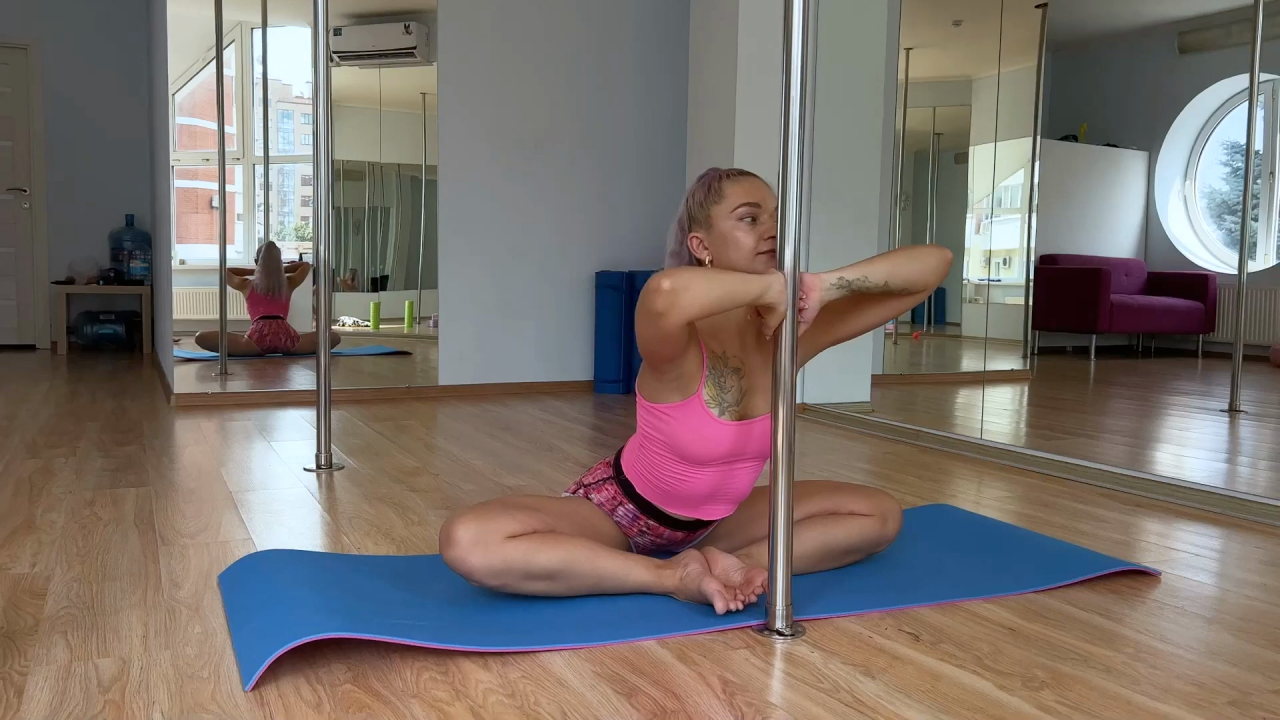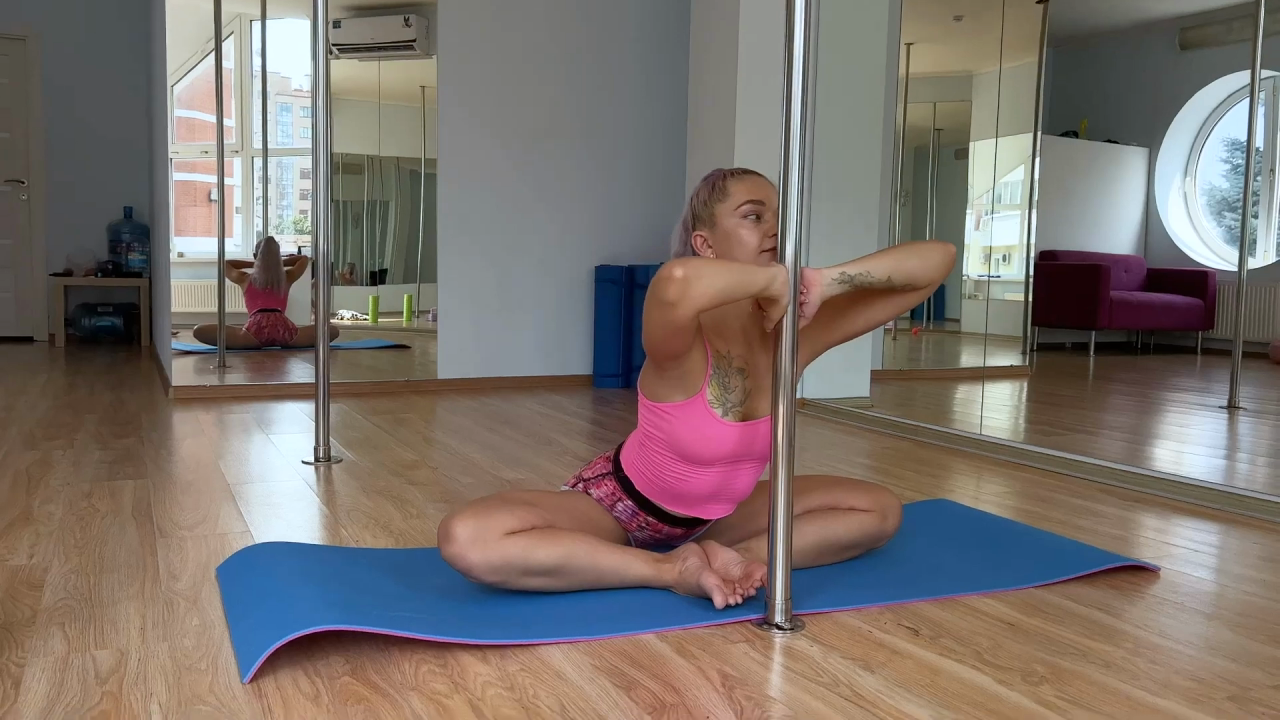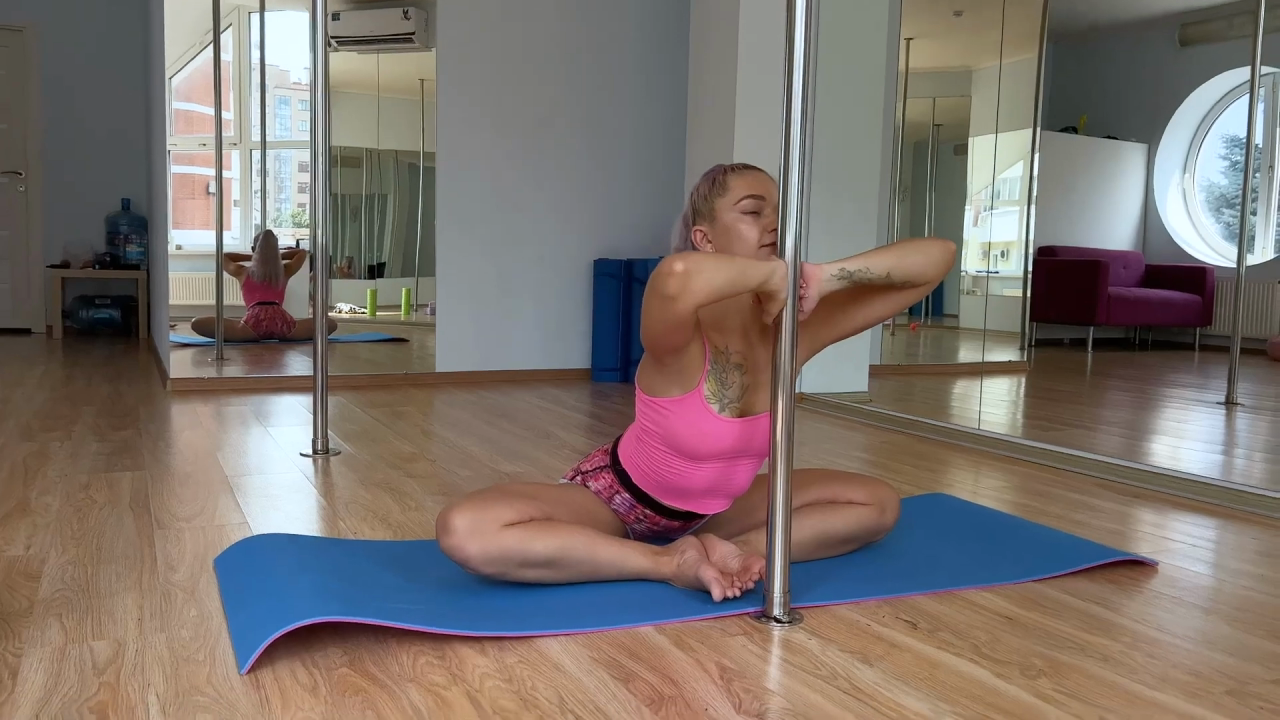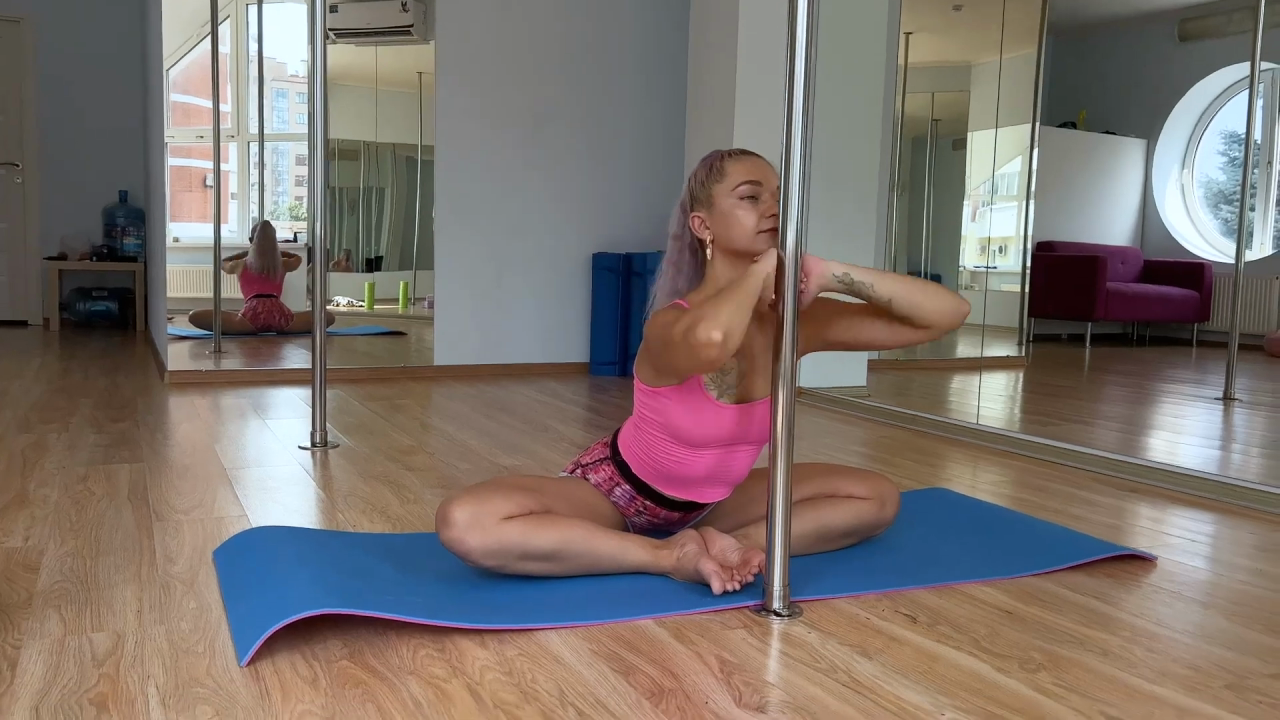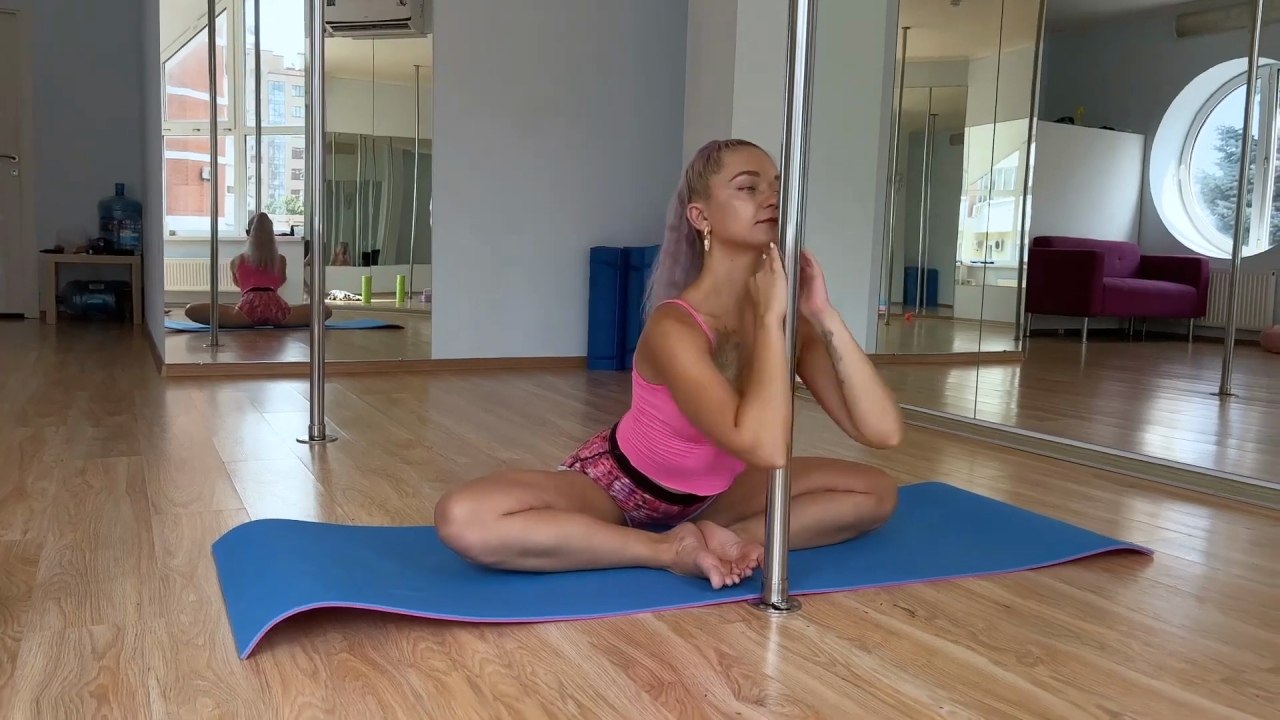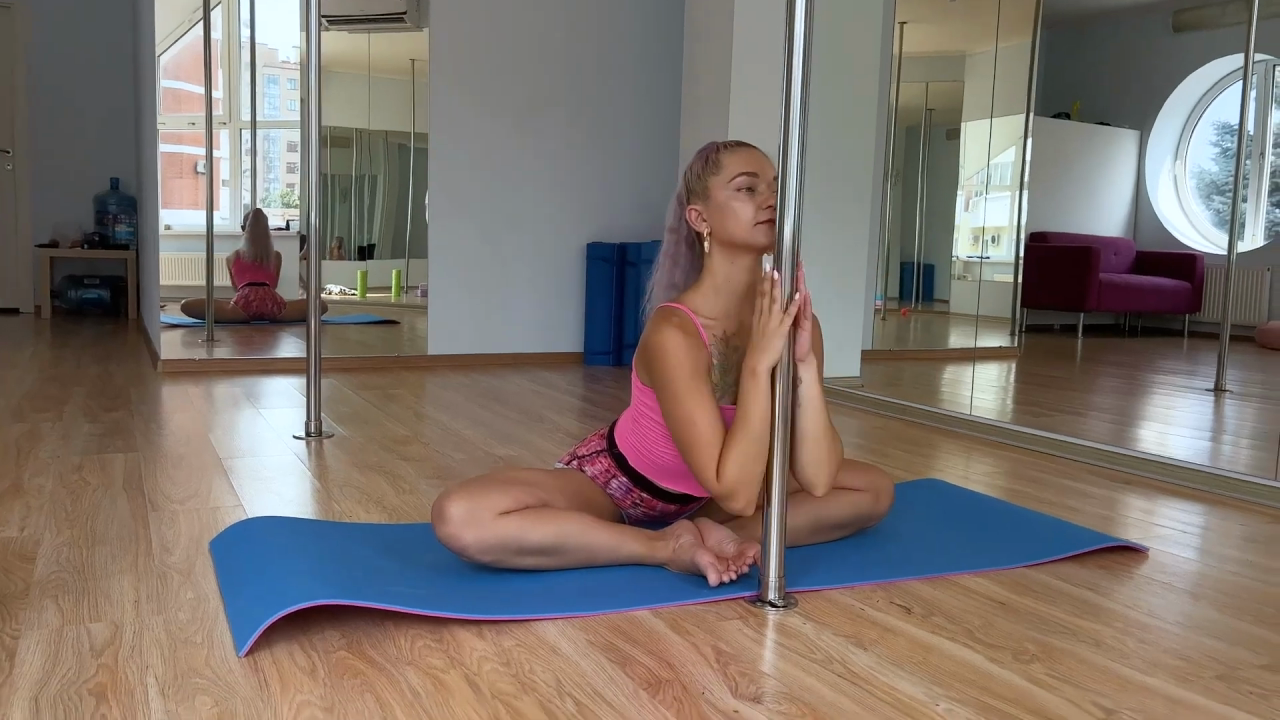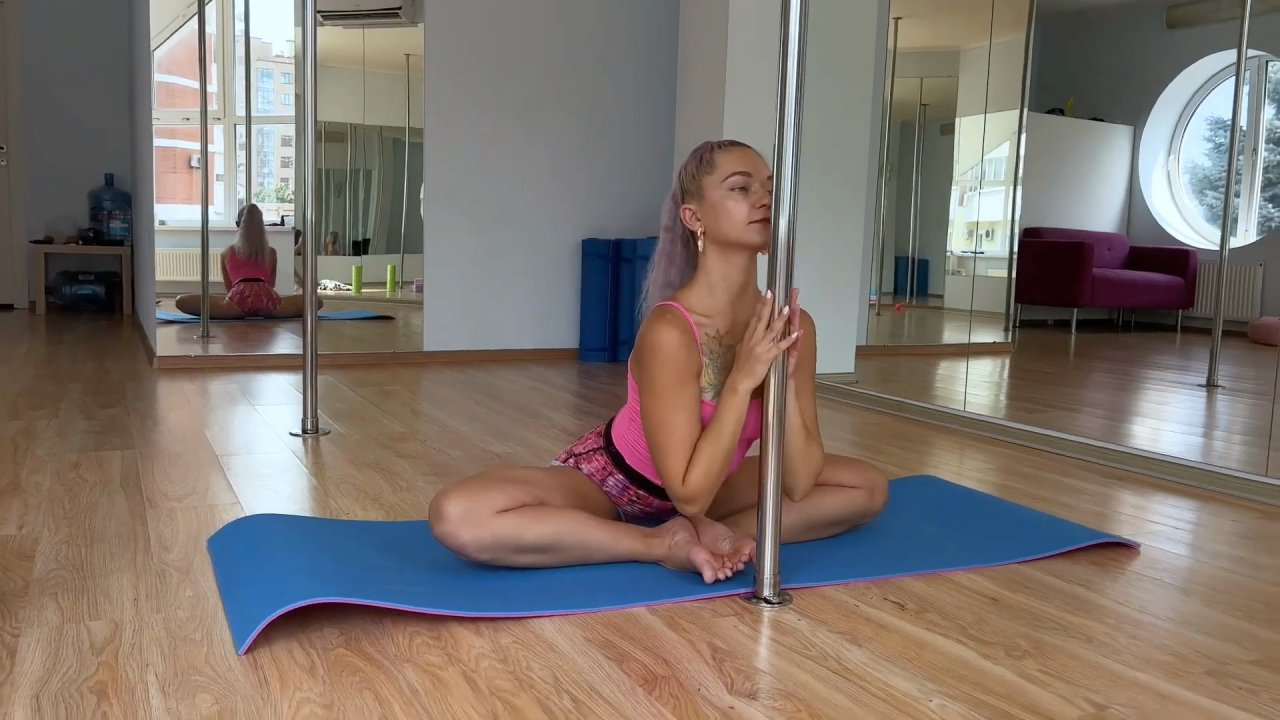
dt=0.2s
person 1, frame 1
left shoulder: (793, 333)
right shoulder: (679, 344)
left elbow: (935, 264)
right elbow: (667, 290)
left wrist: (827, 283)
right wrist: (770, 285)
left hip: (712, 521)
right hip: (618, 512)
left knee: (880, 514)
right knee: (467, 542)
left ankle: (718, 565)
right ankle: (674, 576)
person 1, frame 2
left shoulder: (798, 332)
right shoulder: (682, 342)
left elbow: (940, 259)
right elbow: (676, 279)
left wrist: (826, 279)
right wrist: (773, 276)
left hip: (712, 517)
right hip: (615, 508)
left knee: (880, 509)
right knee: (466, 539)
left ankle: (726, 560)
right ankle: (672, 569)
person 1, frame 3
left shoulder: (798, 329)
right shoulder: (678, 338)
left elbow: (940, 257)
right elbow: (676, 274)
left wrist: (825, 275)
right wrist: (772, 271)
left hip: (706, 512)
right hip: (613, 500)
left knee: (878, 503)
right knee: (463, 531)
left ankle: (718, 553)
right ankle: (669, 563)
person 1, frame 4
left shoulder: (797, 322)
right shoulder: (673, 326)
left elbow: (949, 314)
right elbow: (711, 341)
left wrist: (831, 275)
right wrist: (761, 269)
left hip: (706, 505)
right hip: (613, 493)
left knee: (877, 497)
right knee: (465, 523)
left ankle: (717, 545)
right ankle: (670, 555)
person 1, frame 5
left shoulder: (792, 321)
right shoulder: (672, 330)
left elbow: (884, 432)
right elbow: (765, 448)
left wrist: (825, 317)
right wrist: (773, 317)
left hip: (706, 497)
right hip: (613, 490)
left knee: (877, 493)
right knee: (462, 520)
left ankle: (718, 537)
right ankle: (668, 548)
person 1, frame 6
left shoulder: (793, 326)
right shoulder: (673, 333)
left elbow: (817, 482)
right elbow: (736, 495)
left wrist: (805, 361)
right wrist: (760, 362)
left hip: (697, 498)
right hip: (609, 486)
left knee: (873, 490)
right knee: (459, 519)
left ankle: (712, 536)
right ankle: (667, 547)
person 1, frame 7
left shoulder: (791, 328)
right shoulder: (669, 331)
left elbow: (798, 485)
right elbow: (690, 496)
left wrist: (784, 380)
right wrist: (743, 380)
left hip: (700, 488)
right hip: (607, 483)
left knee: (868, 486)
right knee: (456, 517)
left ankle: (712, 535)
right ankle: (665, 545)
